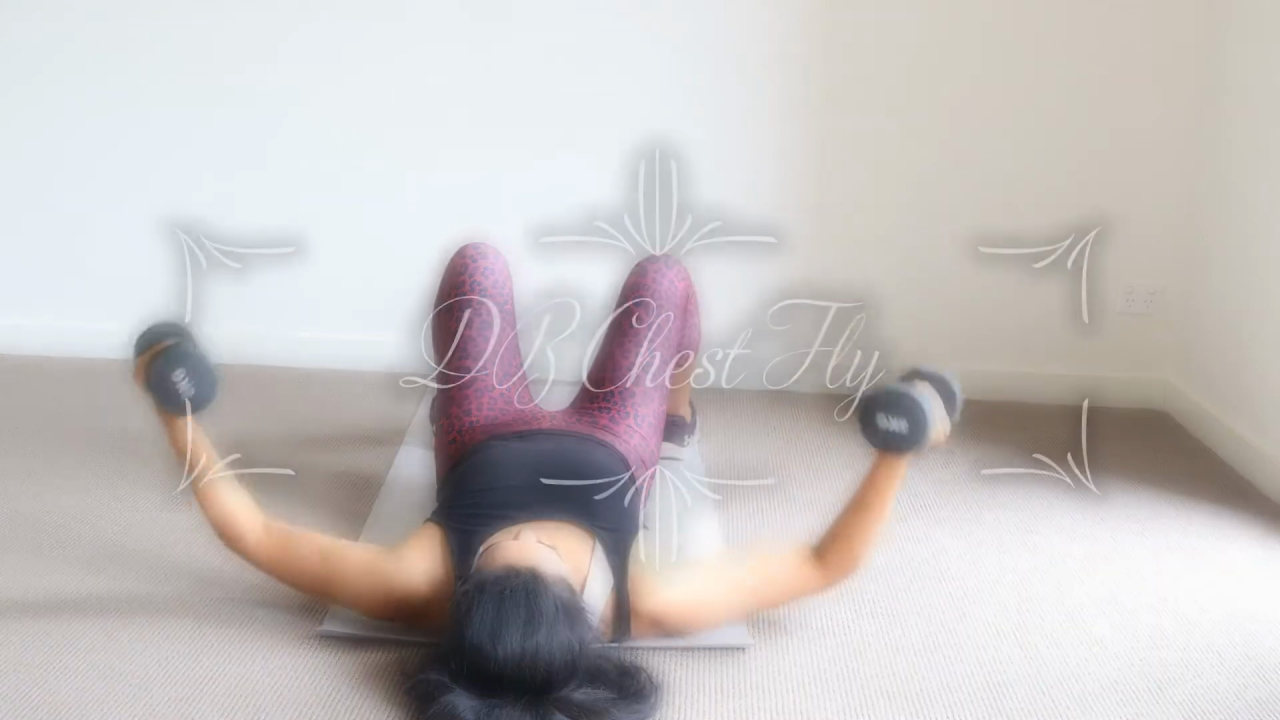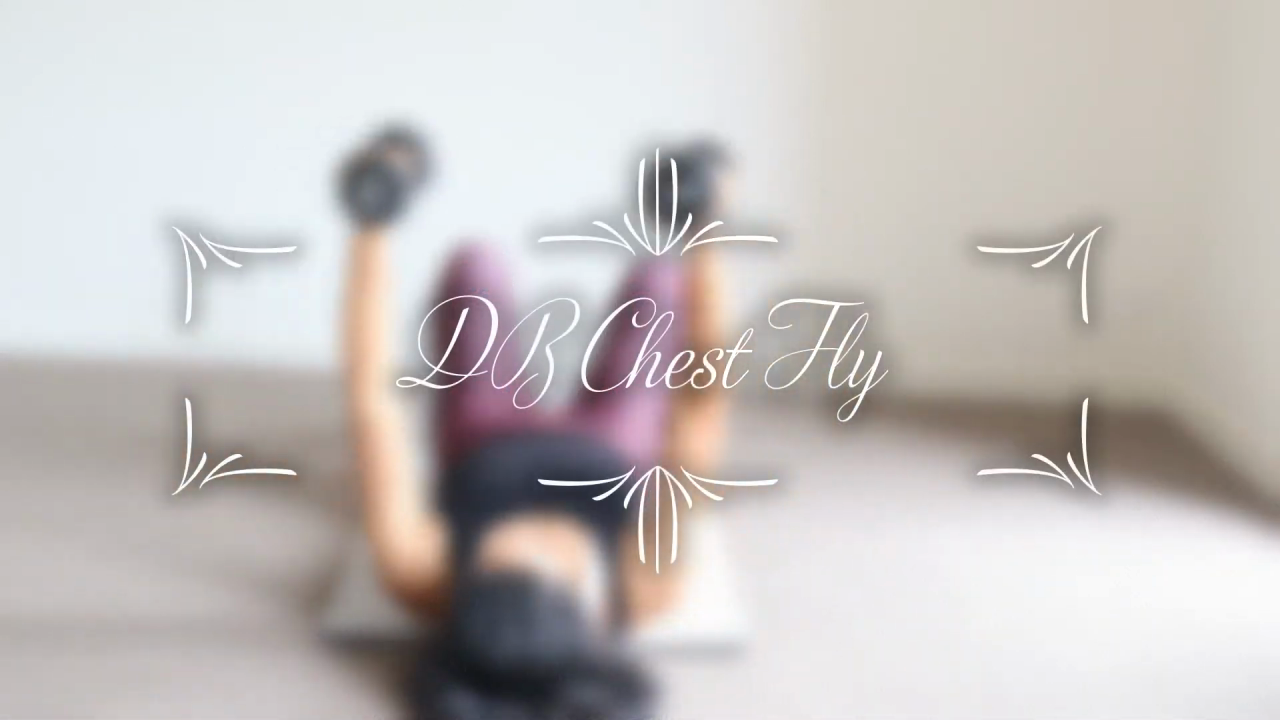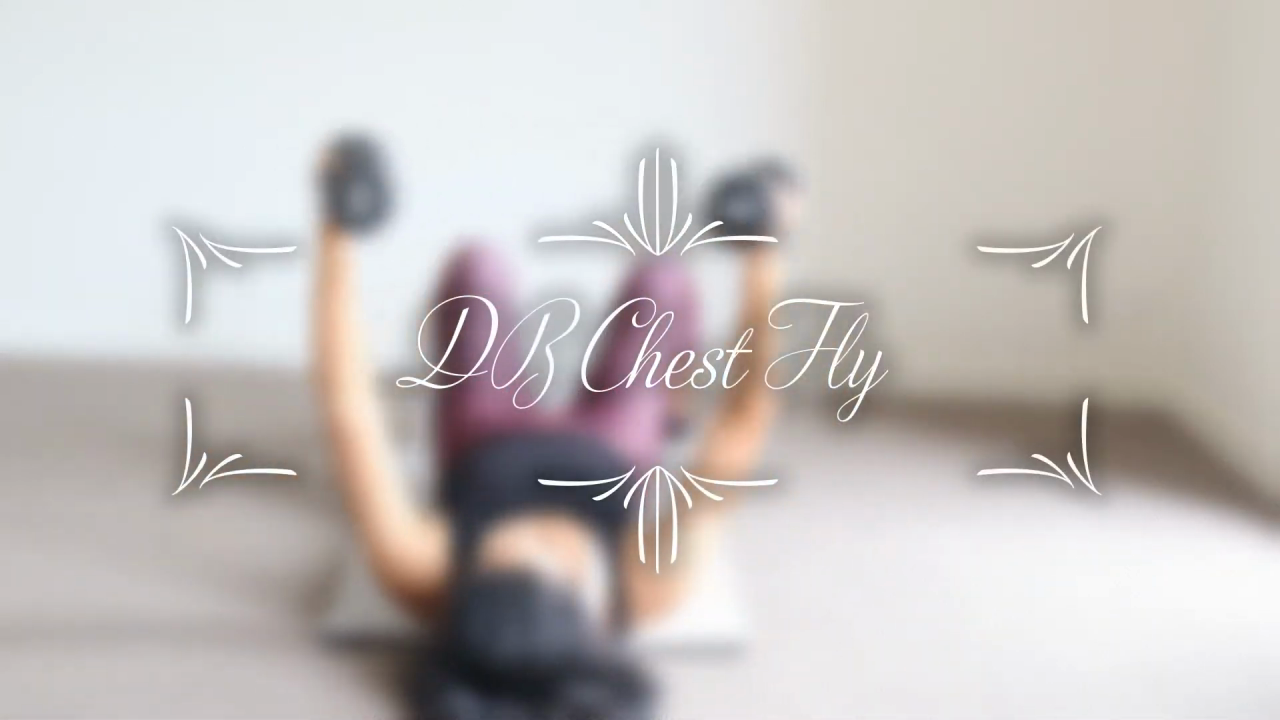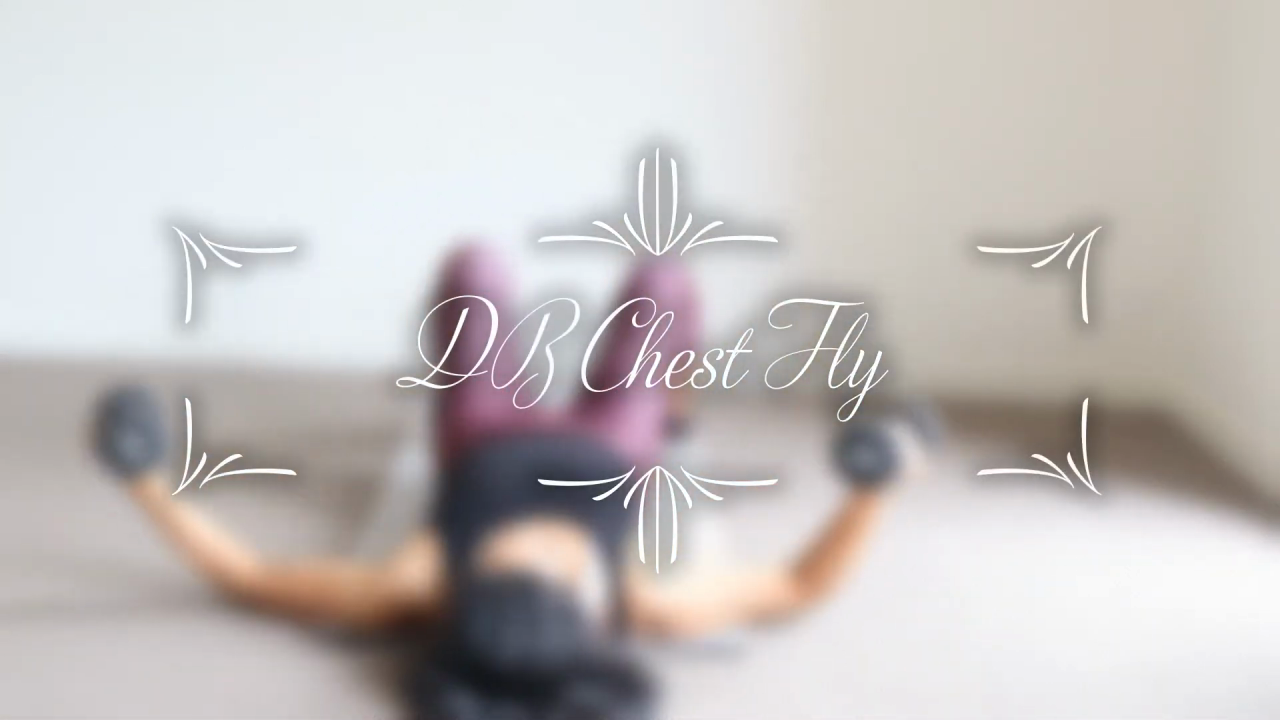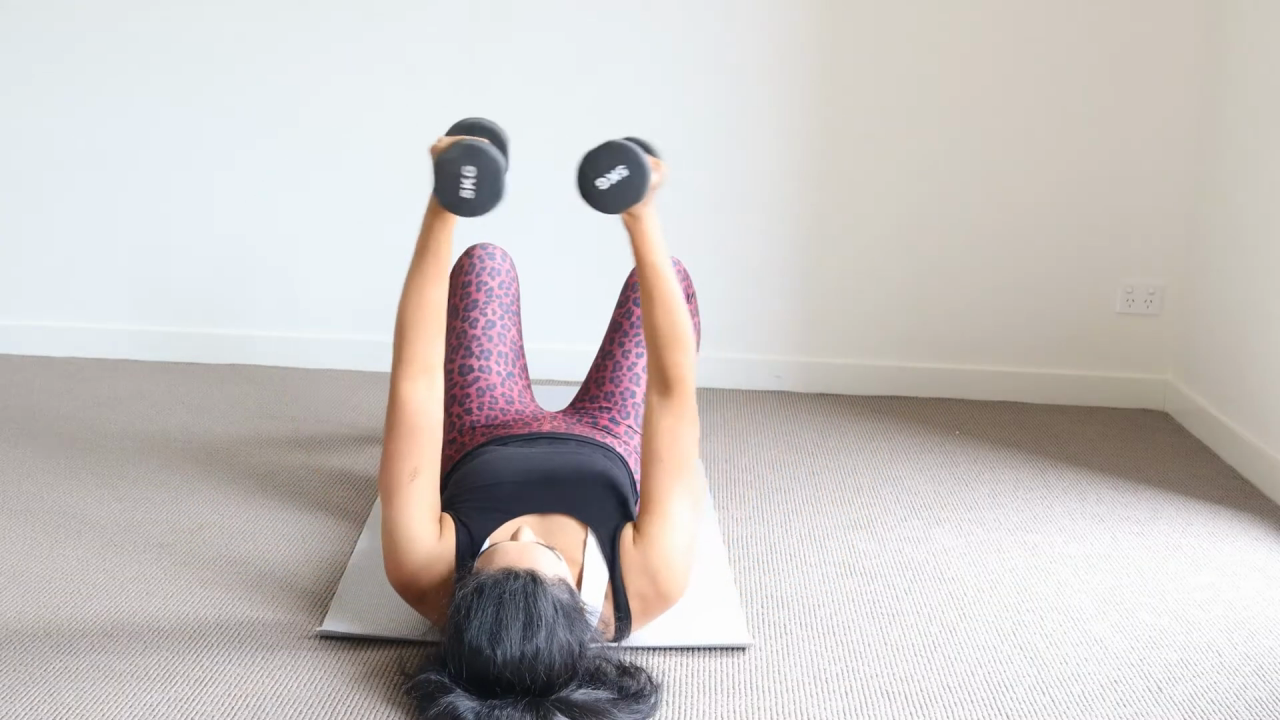
dt=1s
person 1, frame 1
left shoulder: (423, 588)
right shoulder: (643, 603)
left elbow: (254, 533)
right elbow: (826, 562)
left wrist: (178, 417)
right wrist: (895, 454)
left hip: (485, 448)
right hip: (604, 453)
left knee: (478, 261)
right knee: (661, 276)
right ankle: (675, 423)
person 1, frame 2
left shoulder: (426, 578)
right shoulder: (642, 589)
left elbow: (370, 402)
right elbow: (704, 414)
left wrist: (372, 230)
left hip: (487, 448)
right hip: (608, 450)
left knee: (475, 264)
right knee: (659, 279)
right ankle: (661, 413)
person 1, frame 3
left shoulder: (424, 575)
right shoulder: (645, 587)
left elbow: (350, 414)
right elbow: (741, 432)
left wrist: (339, 237)
right wrist: (760, 259)
left hip: (486, 447)
right hip: (610, 453)
left knee: (478, 265)
right knee: (662, 280)
right ankle: (664, 416)
person 1, frame 4
left shoulder: (424, 590)
right shoulder: (636, 604)
left elbow: (248, 573)
right elbow: (802, 584)
left wrist: (151, 489)
right wrist: (870, 490)
left hip: (489, 448)
right hip: (605, 450)
left knee: (474, 262)
right knee: (663, 277)
right ankle: (672, 418)
person 1, frame 5
left shoulder: (428, 575)
right shoulder: (644, 585)
left elbow: (414, 384)
right elbow: (673, 389)
left wrist: (441, 208)
right wrist: (642, 219)
left hip: (483, 447)
right hip: (604, 451)
left knee: (485, 261)
right knee: (662, 274)
